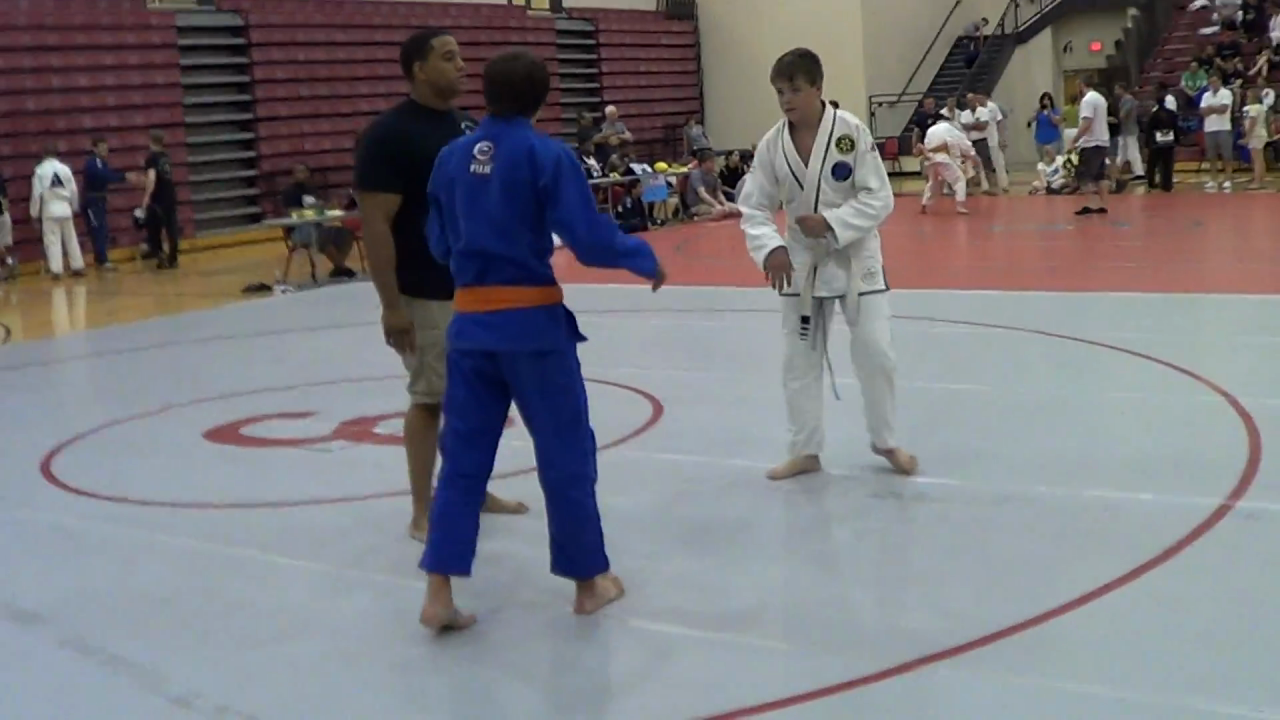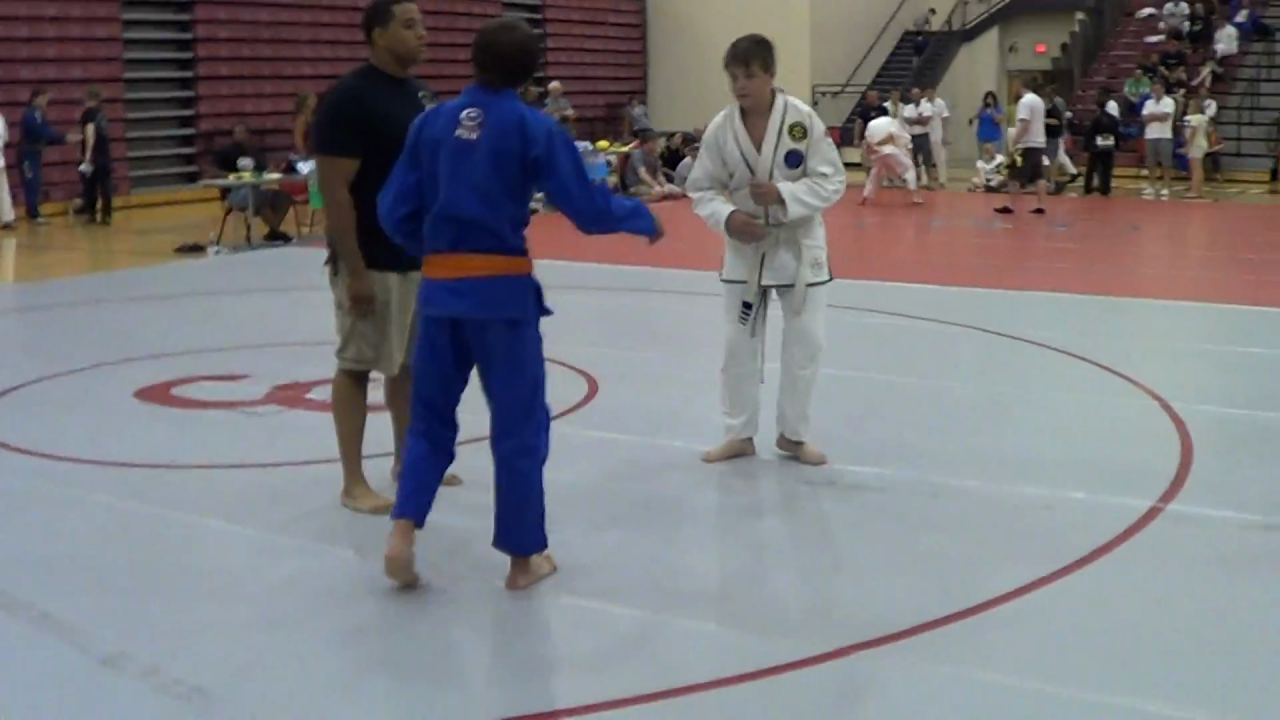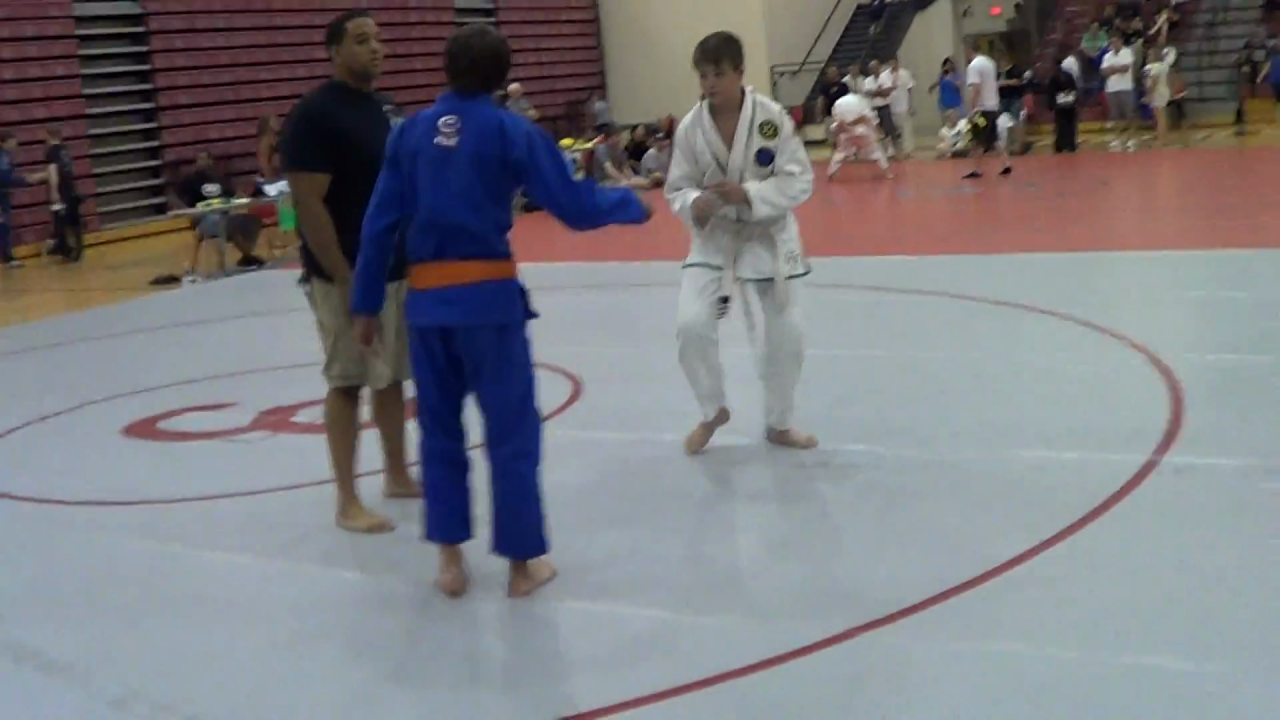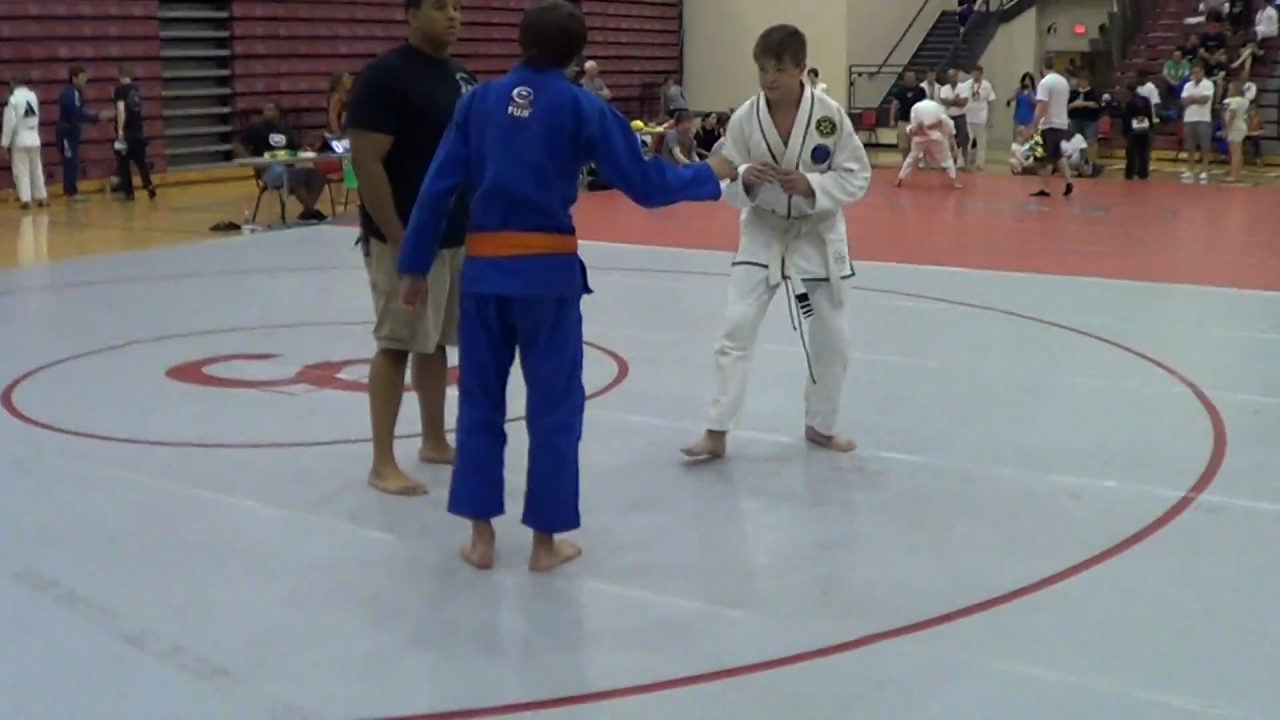
dt=0.2s
person 1, frame 1
left shoulder: (450, 158)
right shoulder: (548, 155)
left elbow: (440, 246)
right elbow: (592, 242)
right wrist: (644, 257)
left hip: (470, 324)
right hip: (533, 322)
left knee: (463, 458)
right knee: (567, 456)
left ankle: (439, 594)
right ankle: (588, 582)
person 1, frame 2
left shoulder: (431, 122)
right shoulder: (535, 128)
left elbow: (394, 212)
right elbow: (588, 210)
right wrist: (640, 216)
left hip: (440, 290)
right hip: (503, 292)
left knee: (430, 419)
right knee: (519, 428)
left ankle: (403, 535)
right ankle: (523, 558)
person 1, frame 3
left shoulder: (408, 132)
right shoulder: (512, 132)
left elbow: (380, 225)
right elbow: (574, 207)
left wrist: (365, 304)
right wrist: (631, 203)
left hip: (427, 299)
right hip: (489, 296)
left knee: (441, 431)
right knee: (512, 432)
left ankle: (450, 560)
right ankle: (523, 564)
person 1, frame 4
left shoulder: (478, 100)
right shoulder: (584, 108)
left elbow: (437, 188)
right elbow: (645, 184)
left wrist: (414, 265)
right wrist: (709, 175)
left hip: (483, 268)
right hip: (547, 270)
left knee: (480, 402)
right knee: (554, 408)
left ankle: (481, 536)
right ankle: (546, 540)
person 2, frame 1
left shoulder: (467, 126)
right shoulder: (391, 134)
right elbow: (375, 224)
right wrist: (391, 304)
right hip: (428, 293)
right knee: (430, 398)
right ankle: (423, 513)
person 2, frame 2
left shoulder: (420, 95)
right shoulder: (349, 98)
right elbow: (333, 190)
right wrist: (352, 269)
left hip: (421, 256)
right hip: (374, 263)
left knee: (411, 364)
right knee: (357, 367)
left ankle: (408, 460)
right ankle: (354, 482)
person 2, frame 3
left shoulder: (386, 108)
right shoulder: (314, 115)
right elbow: (307, 204)
right wrist: (344, 281)
left hip: (398, 269)
right hip: (348, 276)
left knee: (392, 377)
right knee: (348, 383)
left ankle: (398, 476)
right ankle: (348, 501)
person 2, frame 4
left shoulder: (462, 77)
right shoulder: (384, 76)
right elbow: (367, 164)
right wrist: (398, 240)
left hip: (457, 236)
right hip: (405, 239)
left knee: (436, 343)
right knee: (396, 345)
left ankle: (434, 441)
right ankle: (383, 462)
person 3, frame 1
left shoulder: (852, 131)
right shoulder: (772, 144)
left elbow: (879, 199)
right elbow: (753, 206)
left wrist: (830, 223)
right wrist: (770, 249)
left hip: (854, 256)
right hip: (801, 261)
left knee: (875, 354)
right knee: (799, 360)
left ankle: (886, 442)
right ankle: (805, 451)
person 3, frame 2
left shoulder: (802, 118)
right shoulder: (721, 128)
left elbow: (832, 182)
right elbow: (702, 189)
left wrist: (781, 194)
right wrist: (727, 217)
left hip: (799, 243)
right hip: (747, 244)
left knee: (805, 344)
right knee: (740, 345)
left ankle: (793, 434)
right ankle: (740, 434)
person 3, frame 3
left shoulder: (772, 117)
right shoulder: (691, 127)
left elbow: (798, 181)
right elbow: (678, 188)
left wrist: (748, 194)
right wrist: (695, 205)
left hip: (769, 239)
right hip: (715, 240)
left knee: (787, 338)
right knee: (692, 326)
left ankle: (779, 424)
right ankle: (712, 411)
person 3, frame 4
left shoulder: (829, 114)
right shoulder: (745, 118)
left elbow: (857, 176)
right elbow: (724, 179)
left wrist: (809, 185)
right wrist: (745, 179)
left hip: (818, 236)
right hip: (762, 235)
left knee: (830, 339)
right knee: (736, 330)
left ankle: (821, 425)
right ankle: (716, 432)
